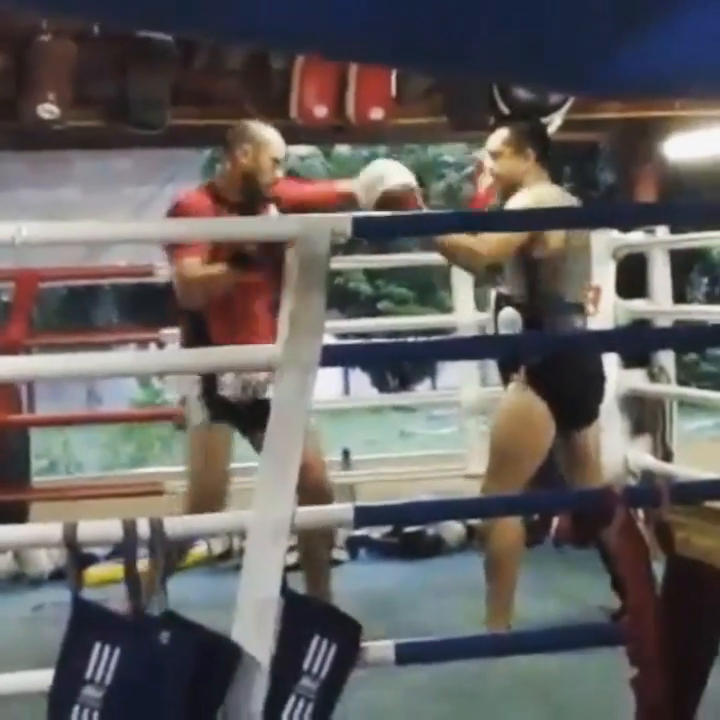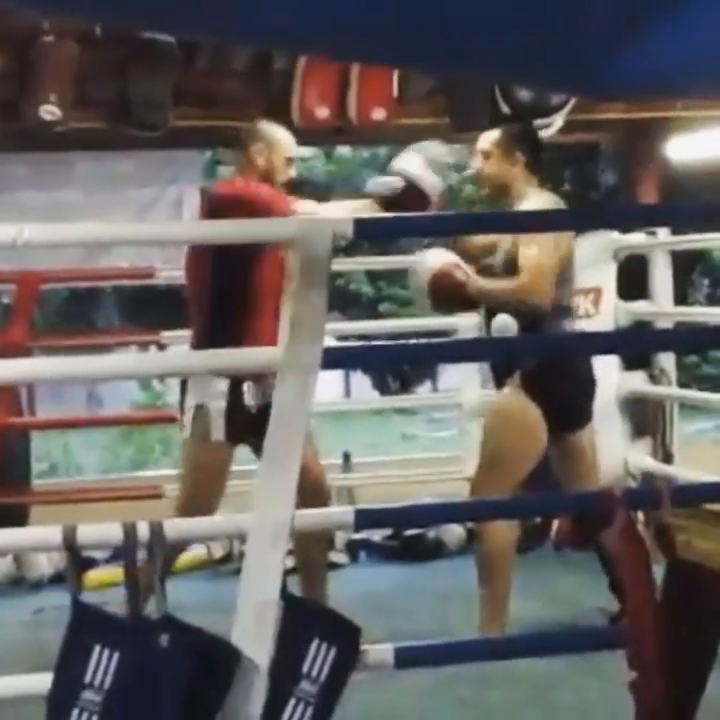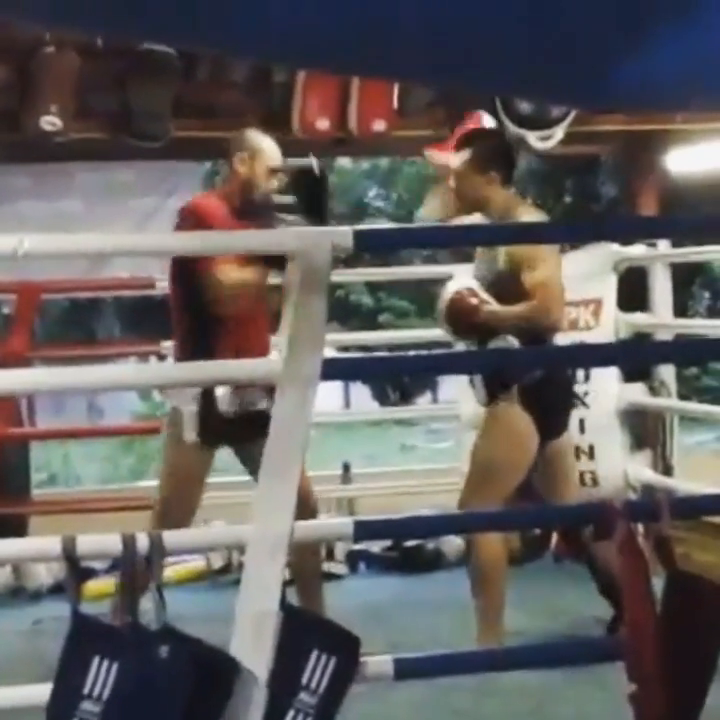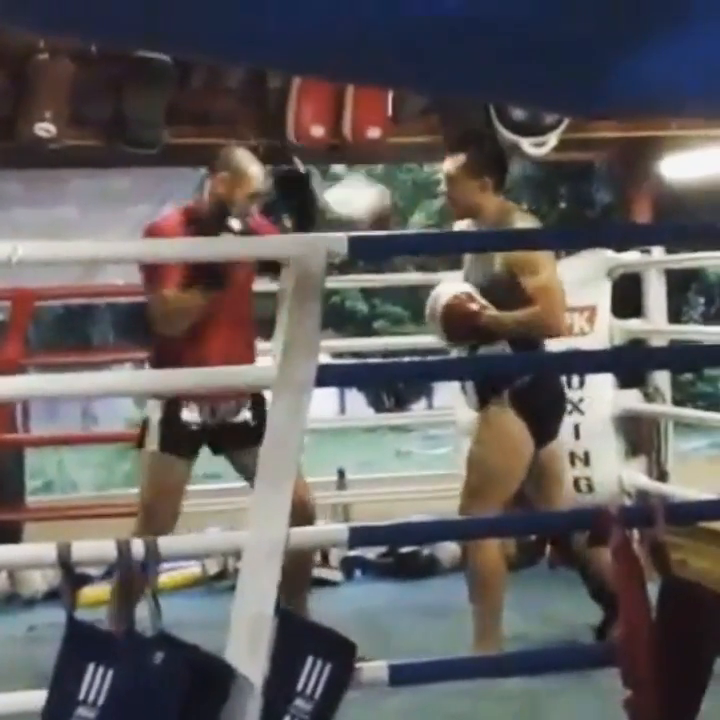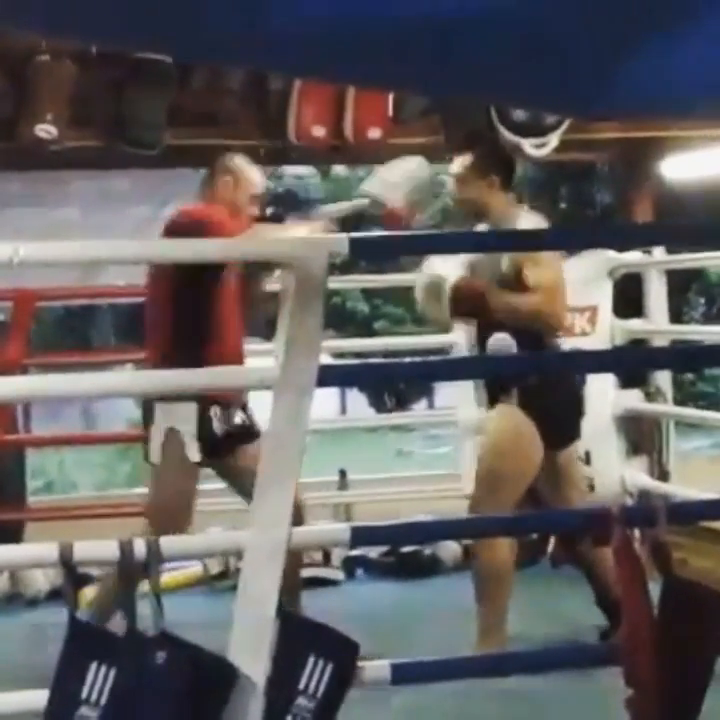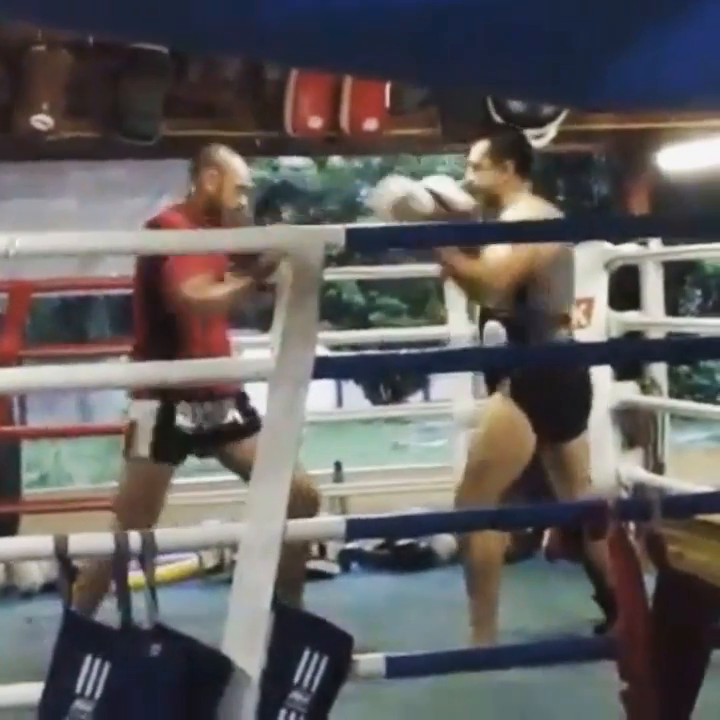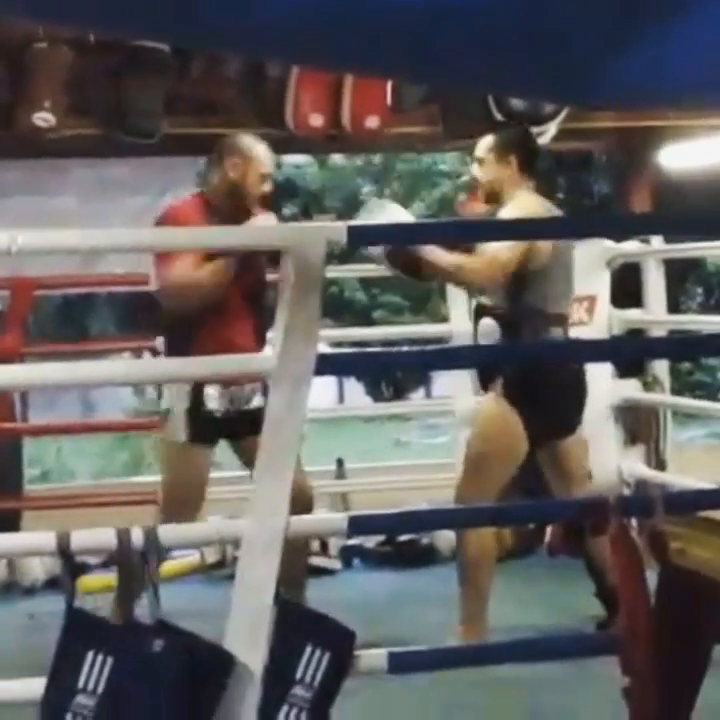
dt=0.2s
person 1, frame 1
left shoulder: (535, 200)
right shoulder: (560, 205)
left elbow: (480, 254)
right elbow: (519, 264)
left hip: (546, 364)
right hip: (577, 360)
left knee: (501, 492)
right knee: (592, 490)
left ankle: (498, 626)
person 1, frame 2
left shoulder: (537, 212)
right shoulder: (523, 217)
left elbow: (535, 293)
right elbow: (482, 257)
left wrist: (470, 289)
left hip: (541, 369)
right hip: (564, 365)
left knee: (489, 497)
right knee: (590, 495)
left ankle: (492, 634)
right ankle: (642, 610)
person 1, frame 3
left shoulder: (527, 231)
right shoulder: (489, 225)
left elbow: (550, 313)
left wrist: (484, 317)
left hip: (528, 385)
right hip: (529, 384)
left knee: (479, 508)
right knee: (569, 506)
left ankle: (490, 641)
person 1, frame 4
left shoulder: (520, 237)
right shoulder: (470, 233)
left elbow: (552, 318)
left wrist: (485, 321)
left hip: (521, 389)
right hip: (517, 389)
left knee: (479, 515)
right knee: (558, 511)
left ankle: (488, 648)
person 1, frame 5
left shoulder: (527, 232)
right shoulder: (490, 235)
left elbow: (553, 314)
right elbow: (472, 289)
left wrist: (485, 300)
left hip: (533, 388)
right hip: (547, 387)
left knee: (487, 515)
right knee: (573, 512)
left ankle: (491, 646)
right ankle: (629, 620)
person 1, frame 6
left shoulder: (522, 215)
right shoulder: (539, 217)
left elbow: (486, 283)
right elbow: (504, 285)
left wrist: (436, 242)
left hip: (532, 378)
right hip: (565, 372)
left knee: (474, 503)
right knee: (579, 502)
left ankle: (482, 638)
person 1, frame 7
left shoulder: (520, 212)
right shoulder: (546, 214)
left elbow: (481, 275)
right elbow: (494, 275)
left wrist: (423, 252)
left hip: (525, 375)
right hip: (557, 369)
left knee: (472, 502)
right knee: (577, 500)
left ankle: (471, 635)
right ankle: (622, 610)
person 2, frame 1
left shoulder: (278, 199)
right shoulder: (192, 207)
left elbow: (355, 192)
right elbow: (191, 289)
right wrist: (248, 256)
left hip: (265, 374)
right hip: (214, 376)
left knee: (316, 490)
right knee: (204, 506)
left ankle: (321, 607)
person 2, frame 2
left shoulder: (260, 207)
right shoulder: (231, 198)
right elbow: (317, 217)
right wrist: (388, 196)
left hip: (259, 381)
right hip: (222, 380)
left knee: (313, 493)
right knee: (193, 516)
left ankle: (316, 610)
person 2, frame 3
left shoulder: (258, 214)
right shoulder: (203, 213)
right elbow: (226, 295)
right wrist: (271, 249)
left hip: (254, 390)
right hip: (206, 390)
left knee: (303, 504)
right knee: (171, 523)
left ankle: (314, 620)
person 2, frame 4
left shoulder: (250, 228)
right shoulder: (166, 232)
right elbow: (169, 320)
right wrist: (215, 270)
left hip: (239, 400)
right hip: (180, 400)
left knee: (299, 510)
right knee: (154, 529)
person 2, frame 5
left shoulder: (218, 235)
right shoulder: (193, 222)
left elbow: (241, 302)
left wrist: (254, 272)
left hip: (224, 405)
right hip: (183, 407)
left knee: (285, 511)
right knee: (164, 539)
person 2, frame 6
left shoulder: (221, 228)
right shoulder: (170, 228)
right elbow: (198, 304)
right wrist: (252, 277)
left hip: (221, 398)
right hip: (164, 403)
left knee: (302, 500)
right knee: (130, 535)
person 2, frame 7
left shoulder: (257, 220)
right shoulder: (181, 219)
right elbow: (179, 294)
right wrist: (239, 254)
left hip: (247, 387)
right hip: (197, 389)
left knee: (299, 500)
right knee: (177, 524)
